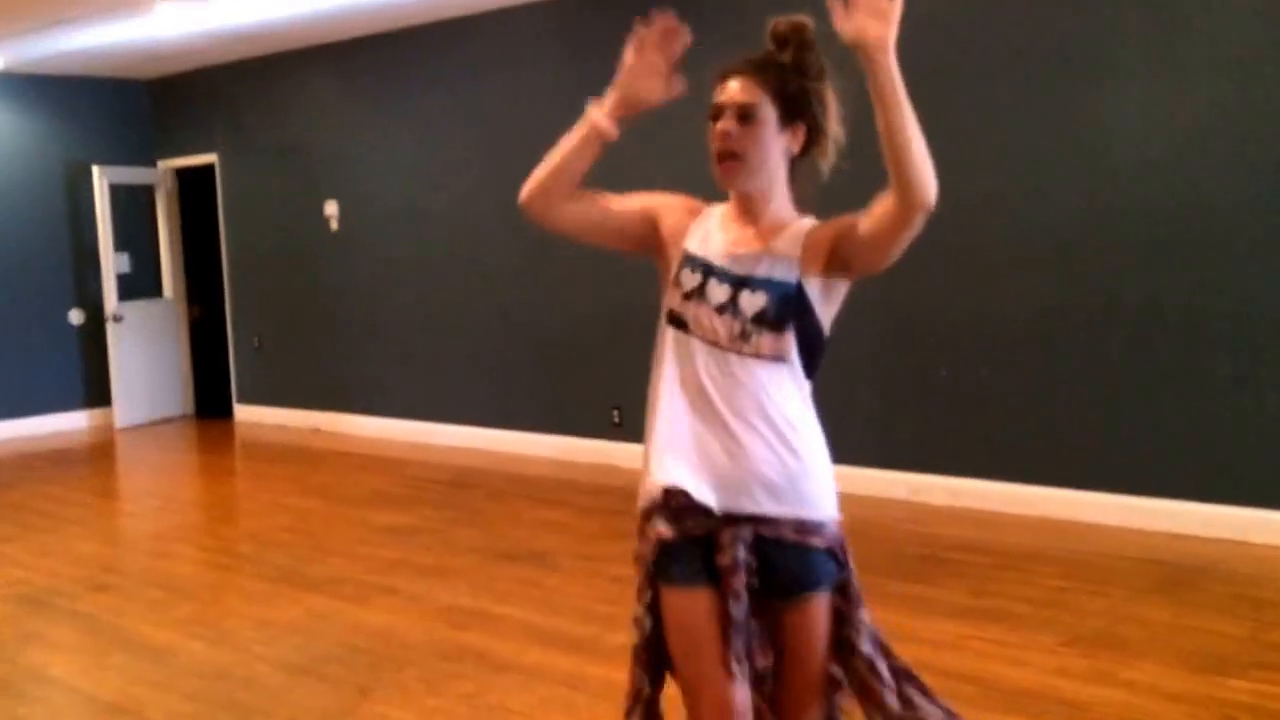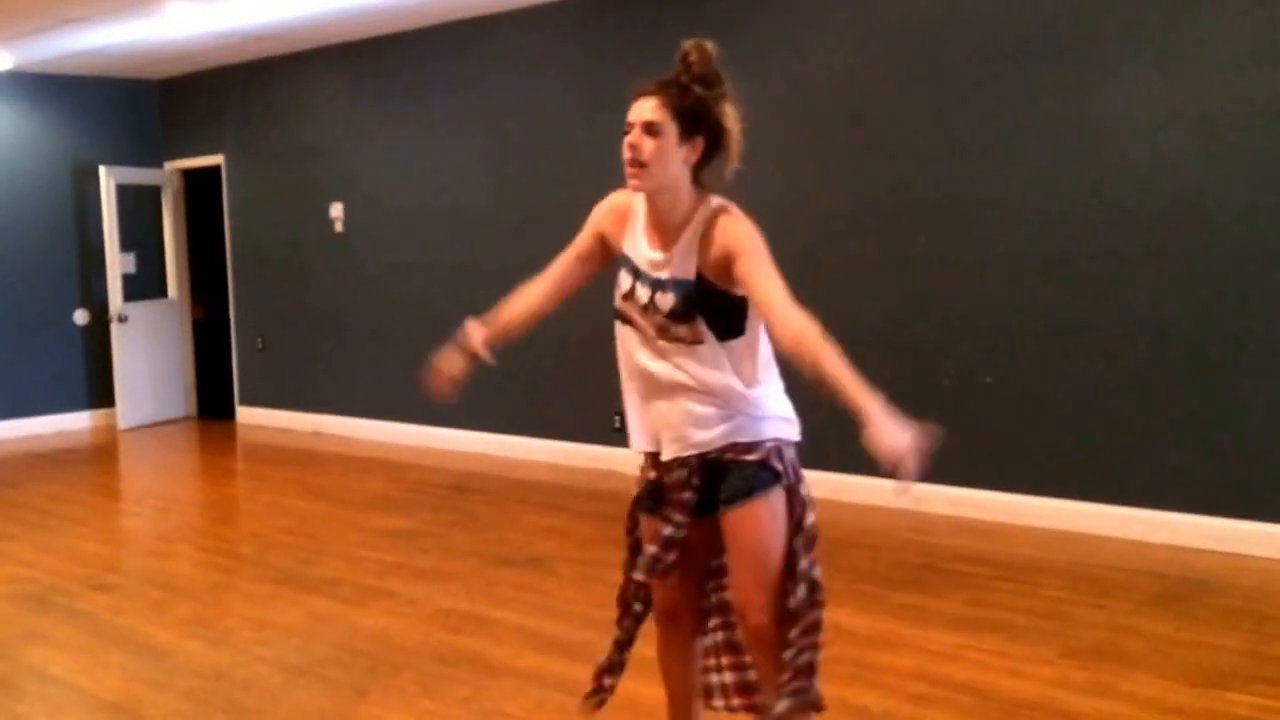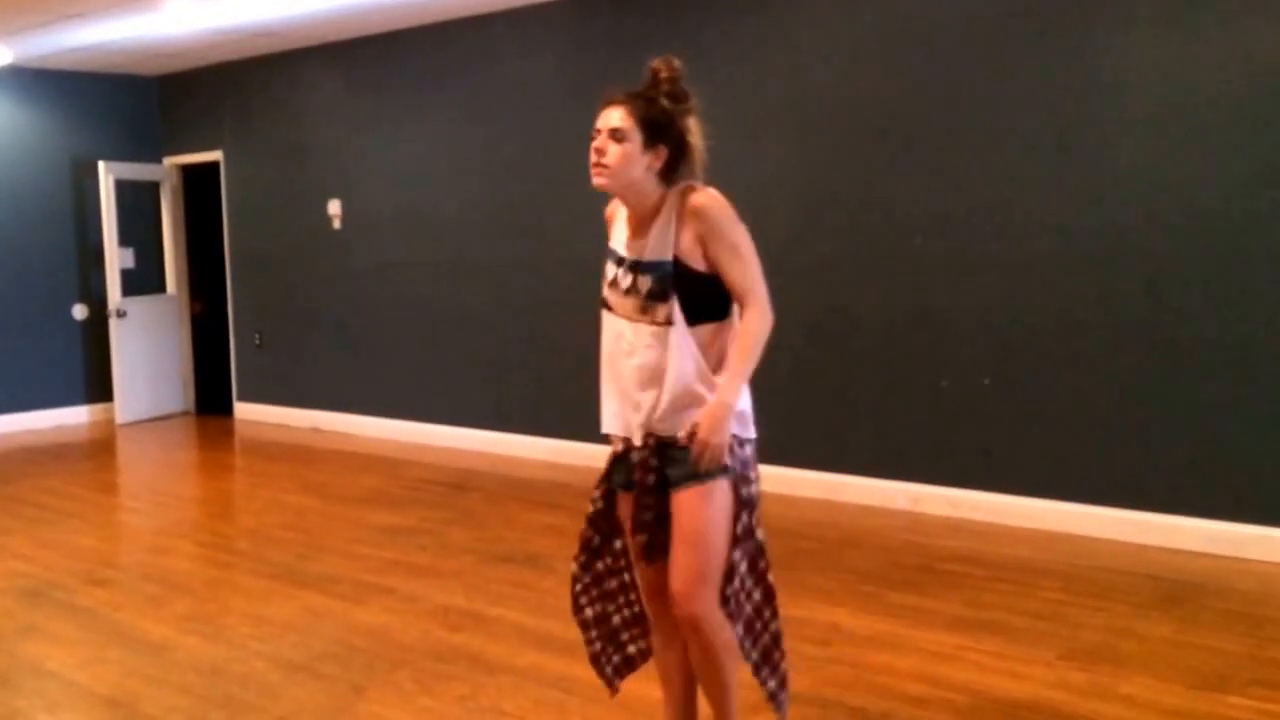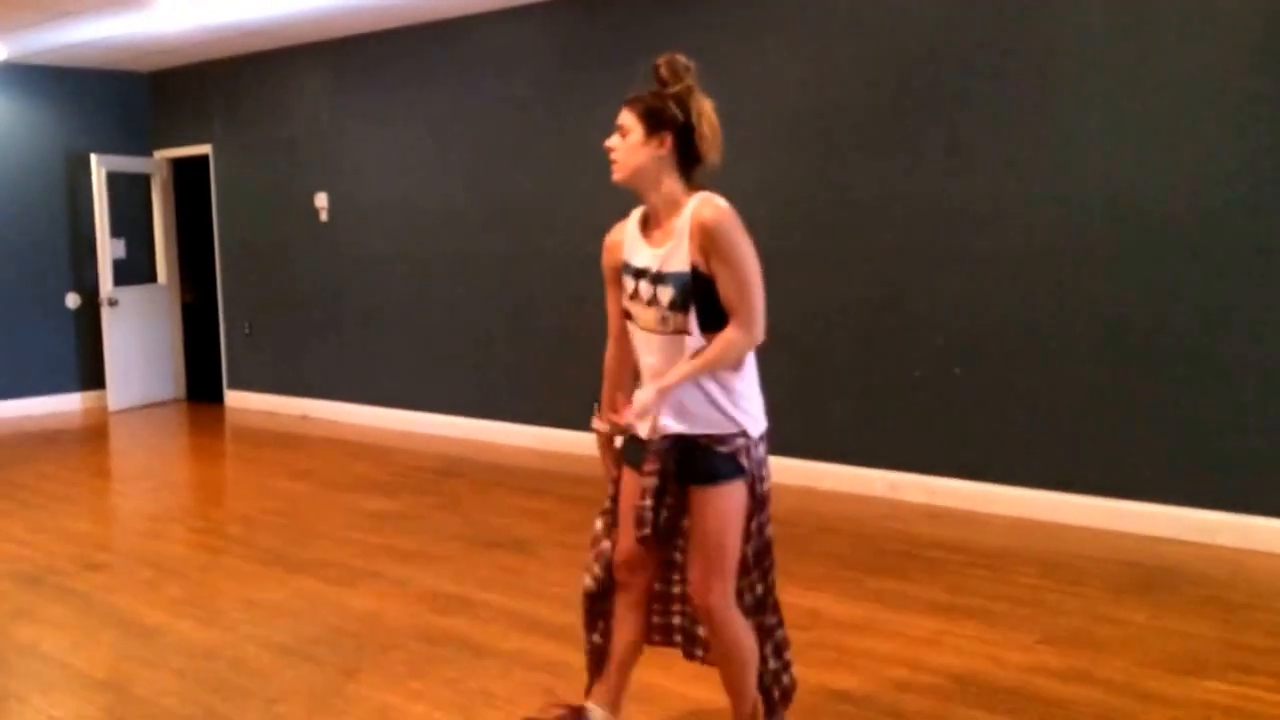
dt=0.7s
person 1, frame 1
left shoulder: (824, 246)
right shoulder: (675, 223)
left elbow: (917, 200)
right elbow: (540, 202)
left wrist: (878, 57)
right wrist: (617, 105)
left hip: (792, 509)
right hip: (687, 504)
person 1, frame 2
left shoulder: (725, 229)
right shoulder: (617, 215)
left elbow: (788, 321)
right elbow: (554, 287)
left wrist: (871, 410)
right wrist: (473, 341)
left hip: (748, 445)
right hip: (666, 450)
left knee: (758, 616)
right knee: (672, 610)
person 1, frame 3
left shoulder: (701, 207)
right shoulder: (613, 217)
left elbow: (758, 310)
left wrist: (724, 397)
left hip: (702, 438)
right hip: (637, 437)
left knee: (694, 602)
right knee: (653, 599)
person 1, frame 4
left shoulder: (711, 219)
right shoulder: (619, 237)
left elbow: (749, 328)
left wrist: (669, 386)
right wrist: (612, 414)
left hip: (719, 431)
right hip: (649, 429)
left knee: (712, 593)
right knee: (628, 566)
